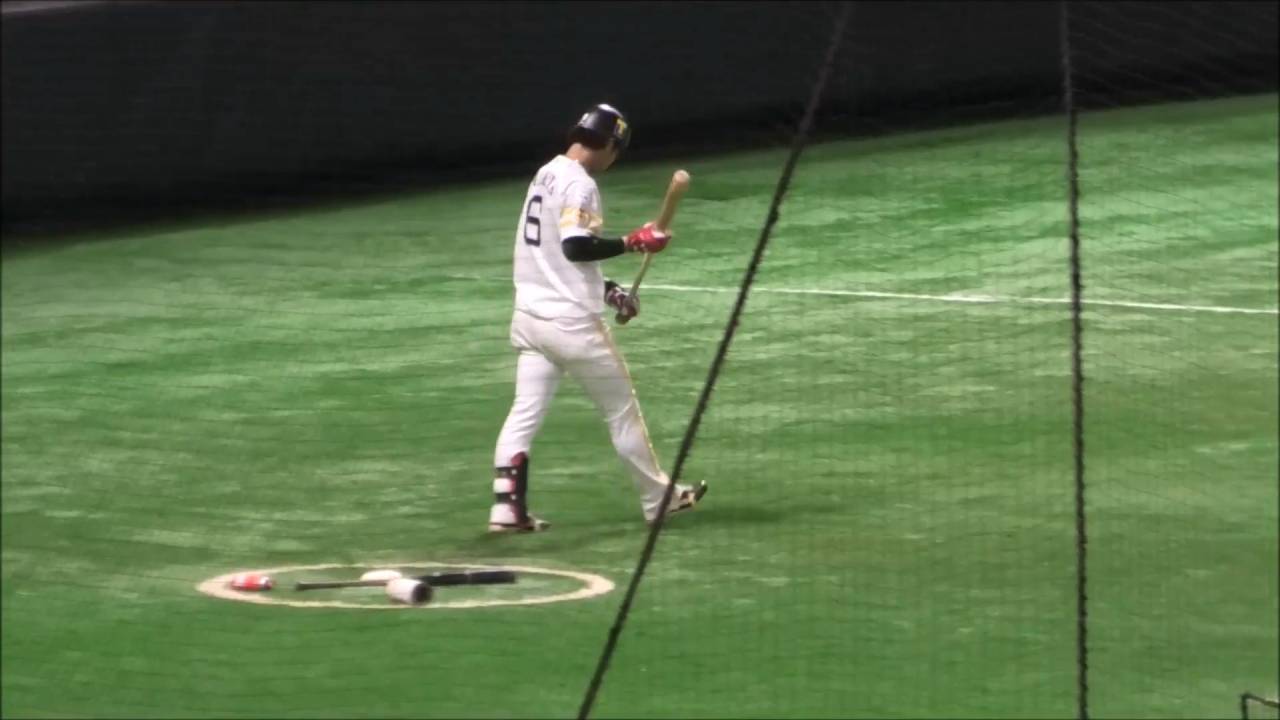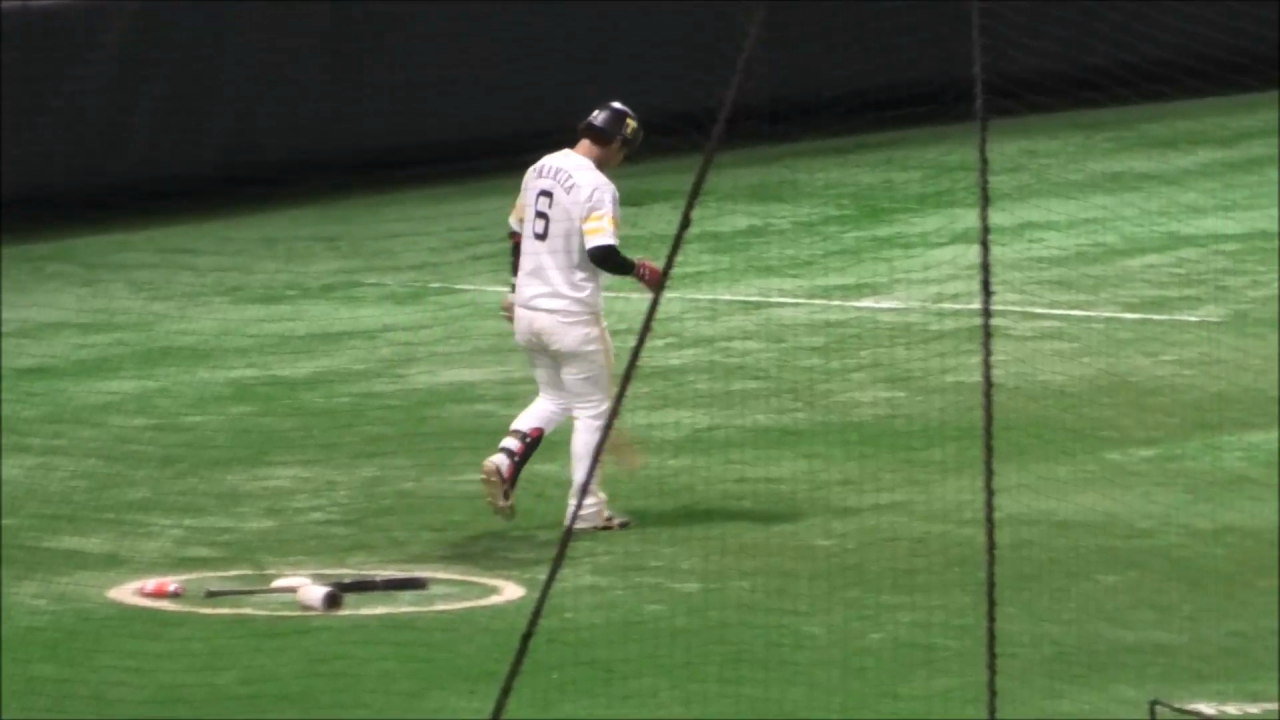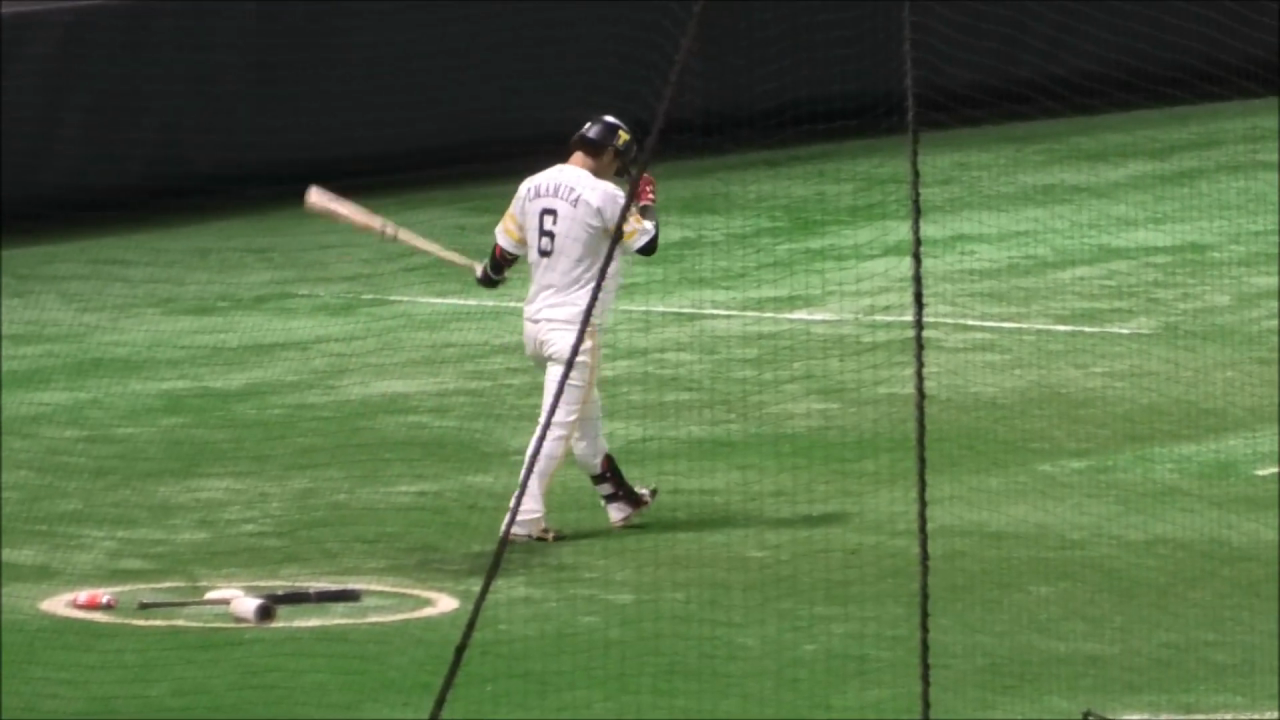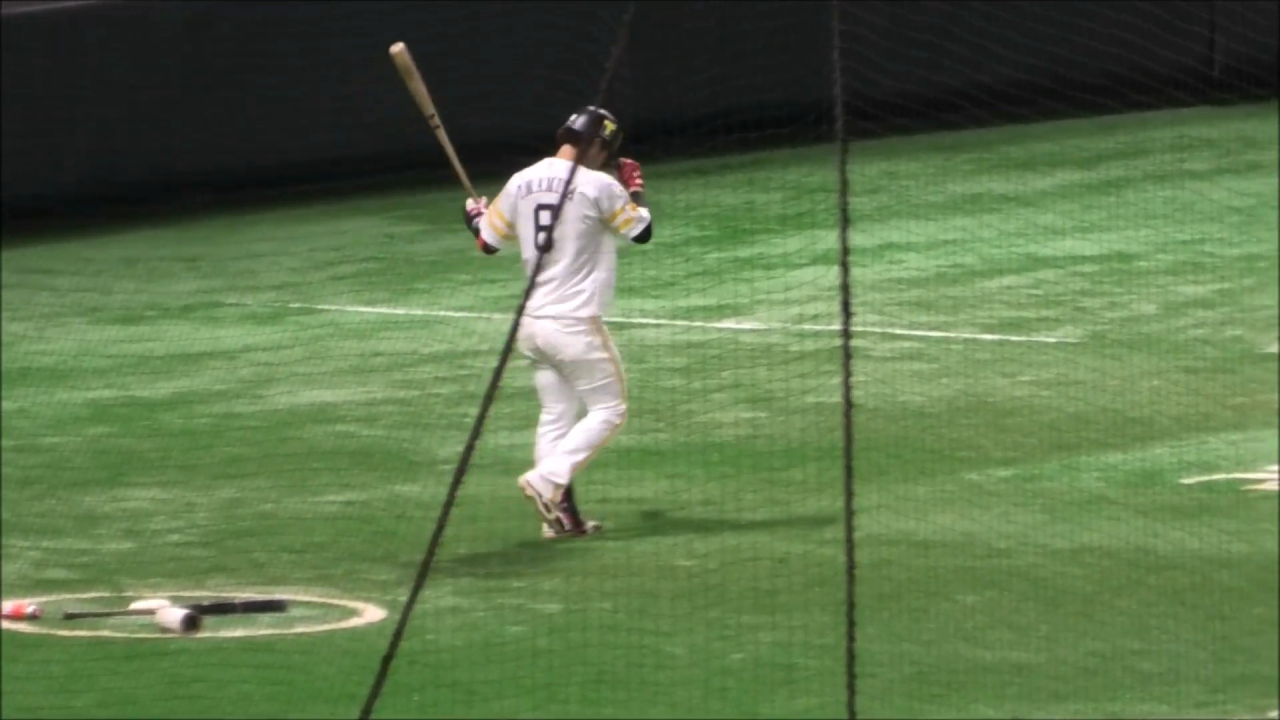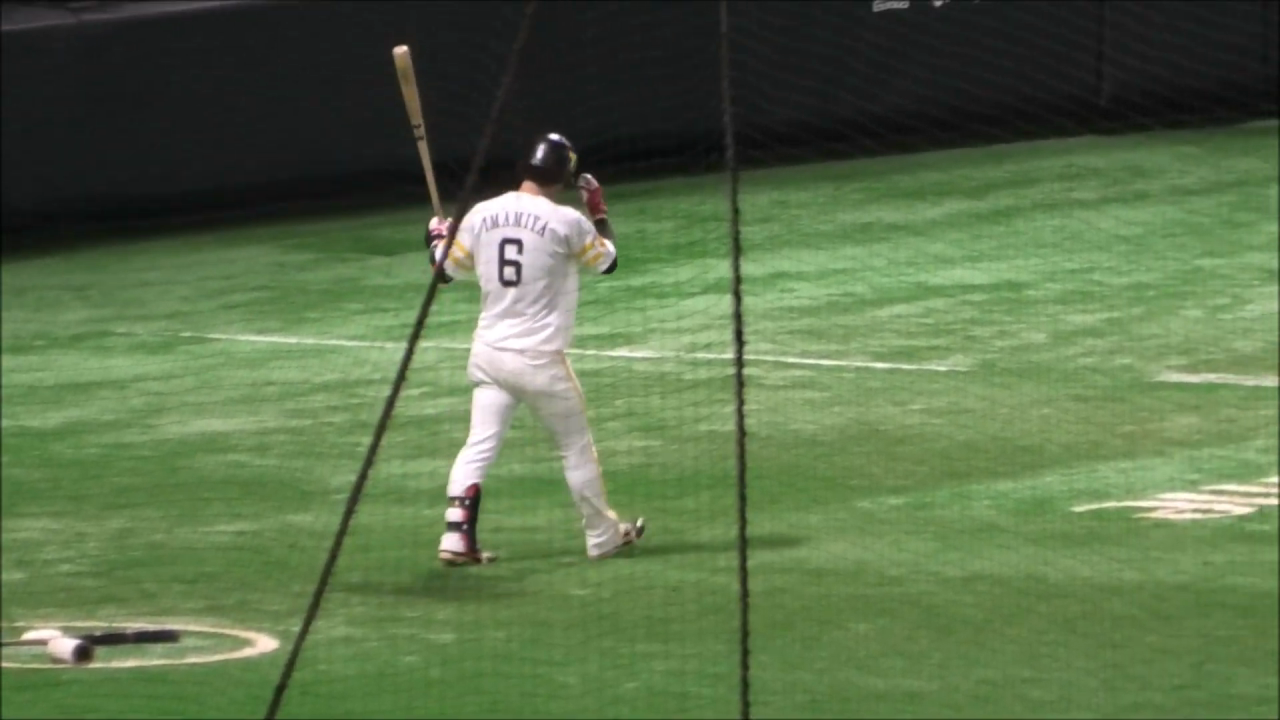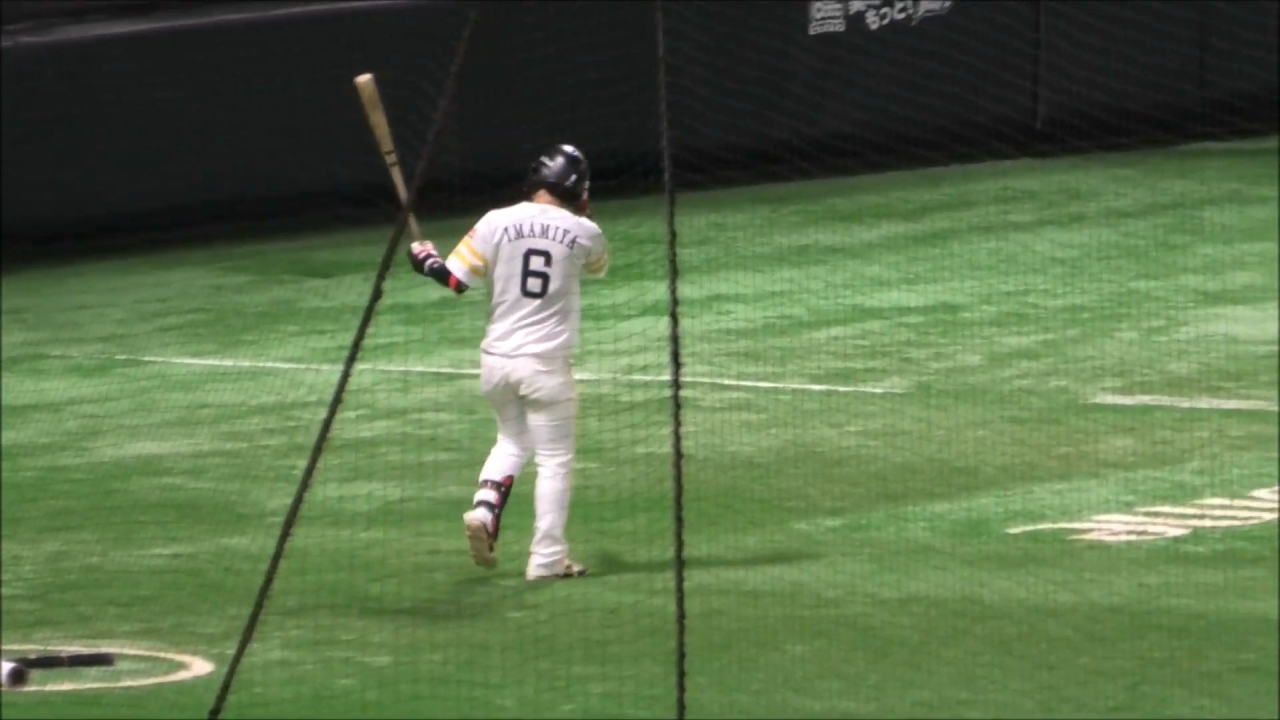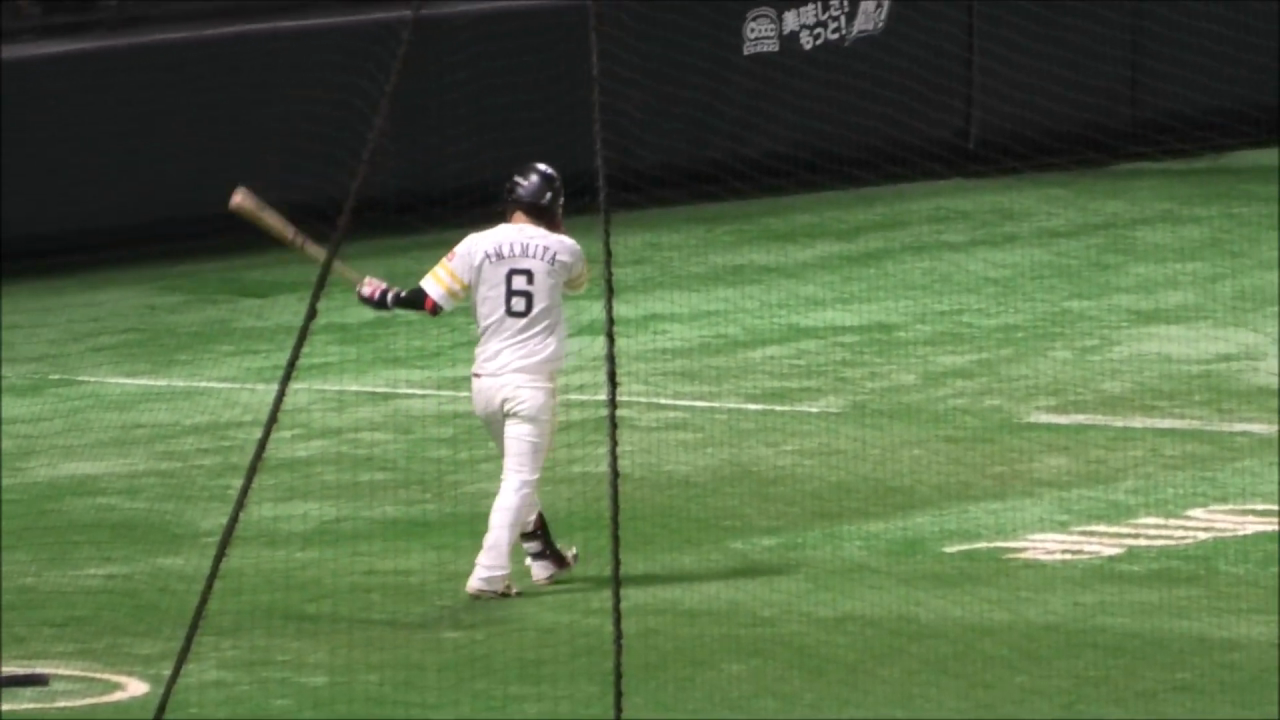
dt=0.3s
person 1, frame 1
left shoulder: (547, 174)
right shoulder: (579, 185)
right elbow: (577, 247)
left wrist: (604, 289)
right wrist: (632, 240)
left hip: (529, 316)
right hip: (573, 323)
left knee: (526, 413)
right knee: (622, 411)
right ankle: (659, 497)
person 1, frame 2
left shoulder: (540, 168)
right shoulder: (597, 187)
left elbow: (517, 234)
right elbow: (602, 254)
left wrist: (517, 287)
right wrist: (641, 270)
left hip: (528, 309)
right hip: (571, 316)
left knee: (553, 400)
right knee: (592, 411)
left ankle: (504, 461)
right ankle: (587, 510)
person 1, frame 3
left shoulder: (532, 187)
right shoulder: (604, 196)
left elbow: (504, 250)
right elbow: (647, 244)
left wrist: (489, 274)
right wrist: (647, 201)
left hip: (537, 322)
right hip: (572, 328)
left knee: (586, 414)
right knee: (560, 423)
left ankle: (619, 499)
right ankle: (526, 516)
person 1, frame 4
left shoulder: (521, 182)
right shoulder: (600, 186)
left elbow: (488, 241)
right elbow: (643, 231)
left wrist: (474, 215)
right wrist: (635, 186)
left hip: (534, 322)
right hip: (575, 324)
left knee: (555, 418)
right knee: (608, 411)
left ankle: (562, 514)
right ankle: (546, 480)
person 1, frame 5
left shoulder: (483, 214)
right shoulder: (568, 222)
left elbow: (445, 270)
right elbow: (606, 262)
left wrist: (437, 237)
right wrist: (597, 209)
left hip: (488, 351)
right hip: (540, 357)
left knee: (480, 445)
right knee: (577, 447)
left ankle: (457, 536)
right ankle: (605, 535)
person 1, frame 6
left shoulder: (496, 222)
right shoulder: (584, 232)
left elbow: (455, 280)
right elbow: (598, 267)
left wrist: (424, 260)
right wrist: (582, 211)
left hip: (497, 360)
right hip: (546, 364)
left knee: (511, 443)
right knee: (555, 461)
left ankle: (484, 511)
right ankle: (548, 558)
person 1, frame 7
left shoulder: (475, 246)
right shoulder: (564, 249)
left elbow: (430, 301)
right elbow: (578, 283)
left wrist: (385, 297)
right wrist: (557, 231)
left hip: (485, 382)
right hip: (532, 382)
left knee: (519, 472)
right knee: (520, 479)
left ankle: (544, 558)
right ankle: (488, 574)
